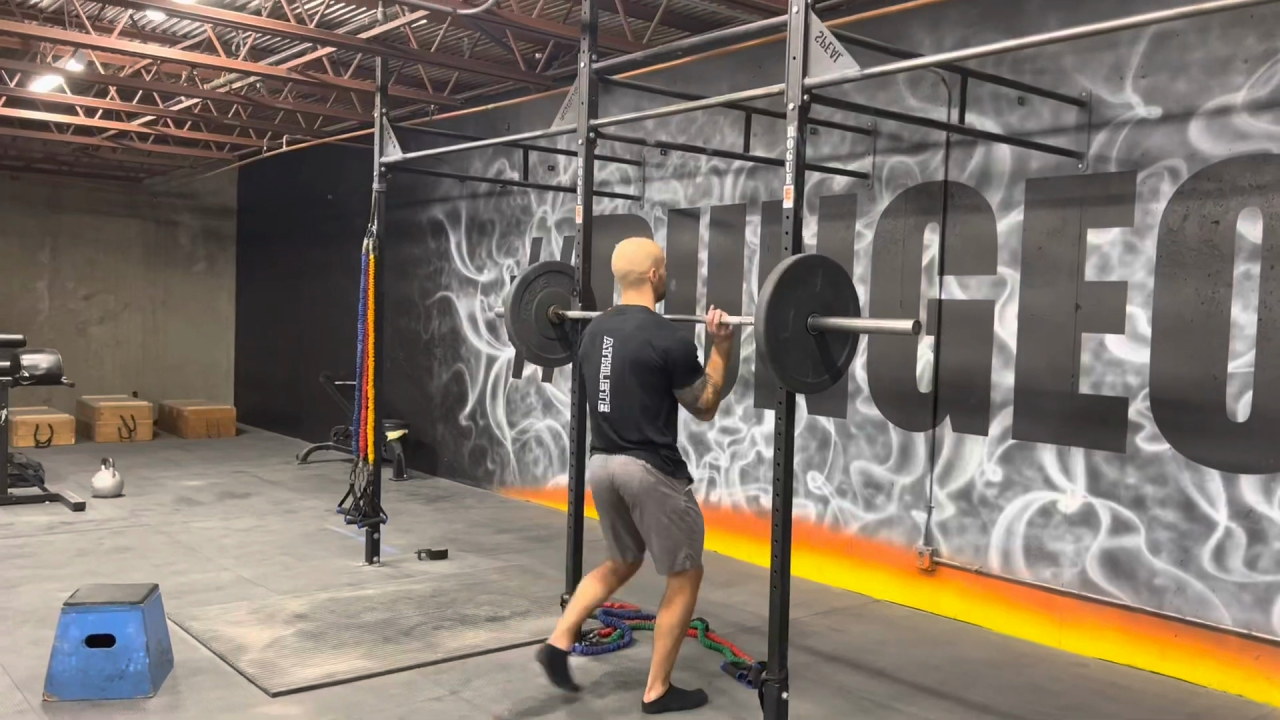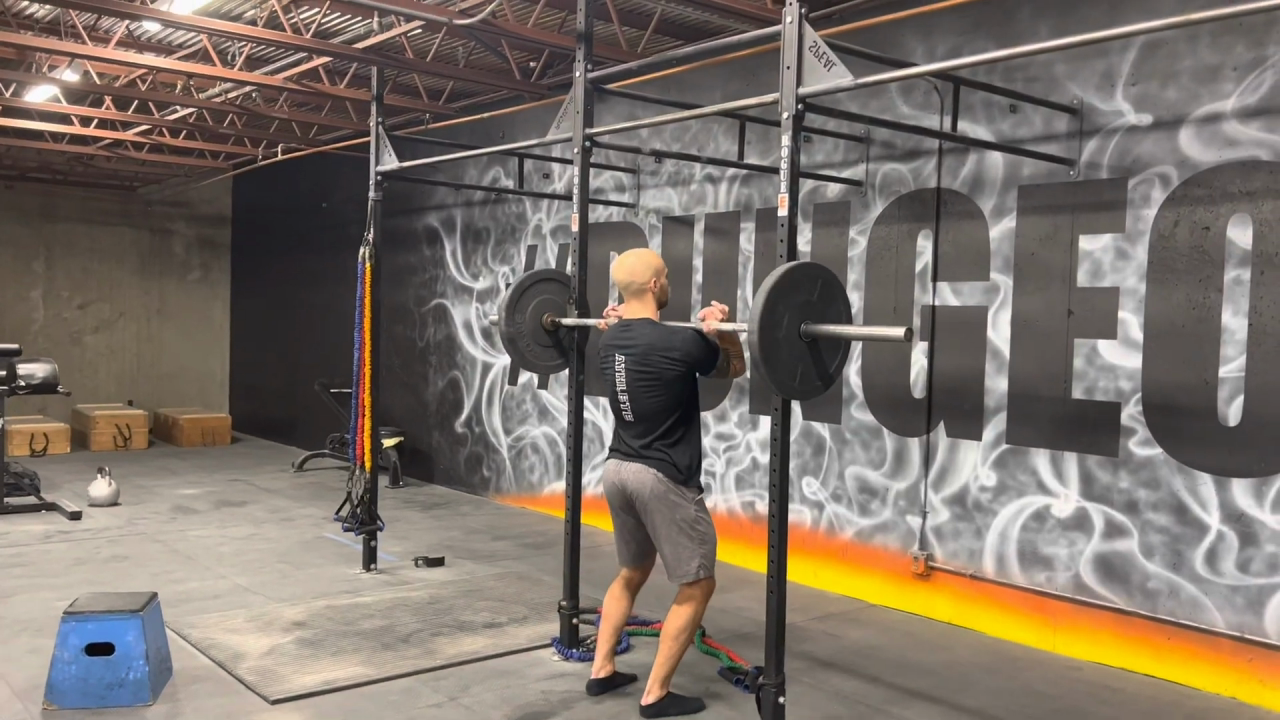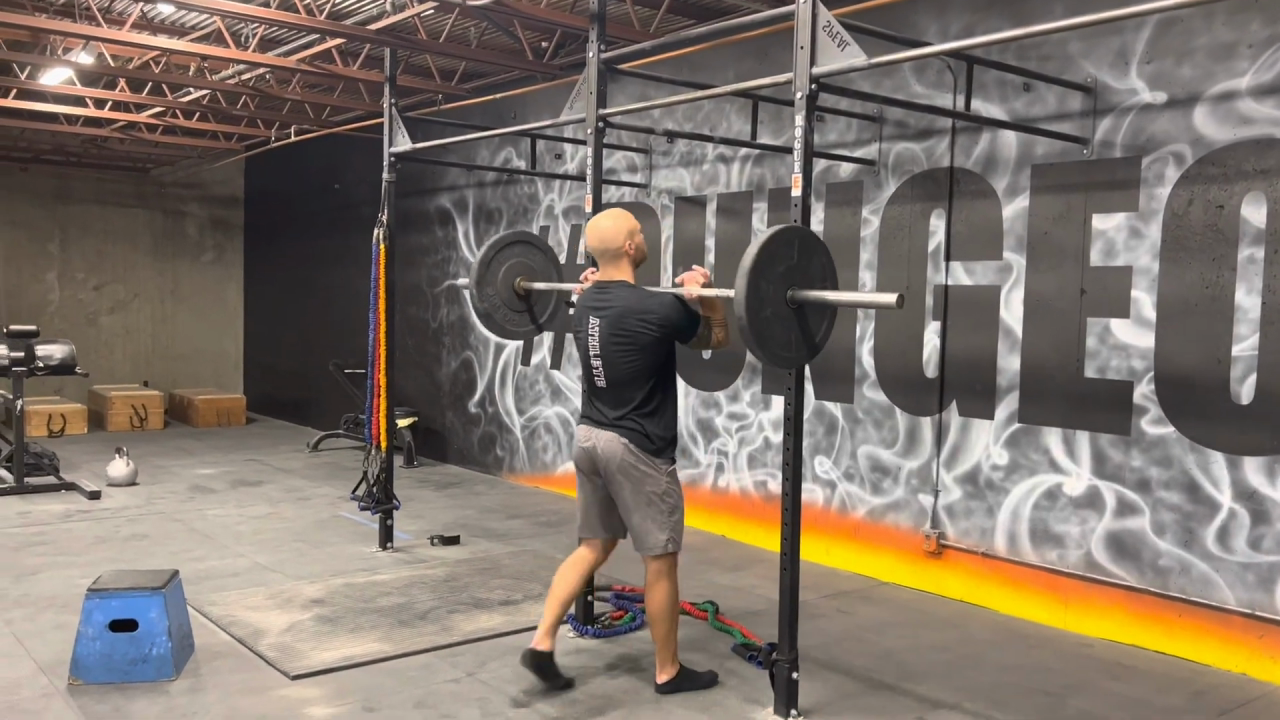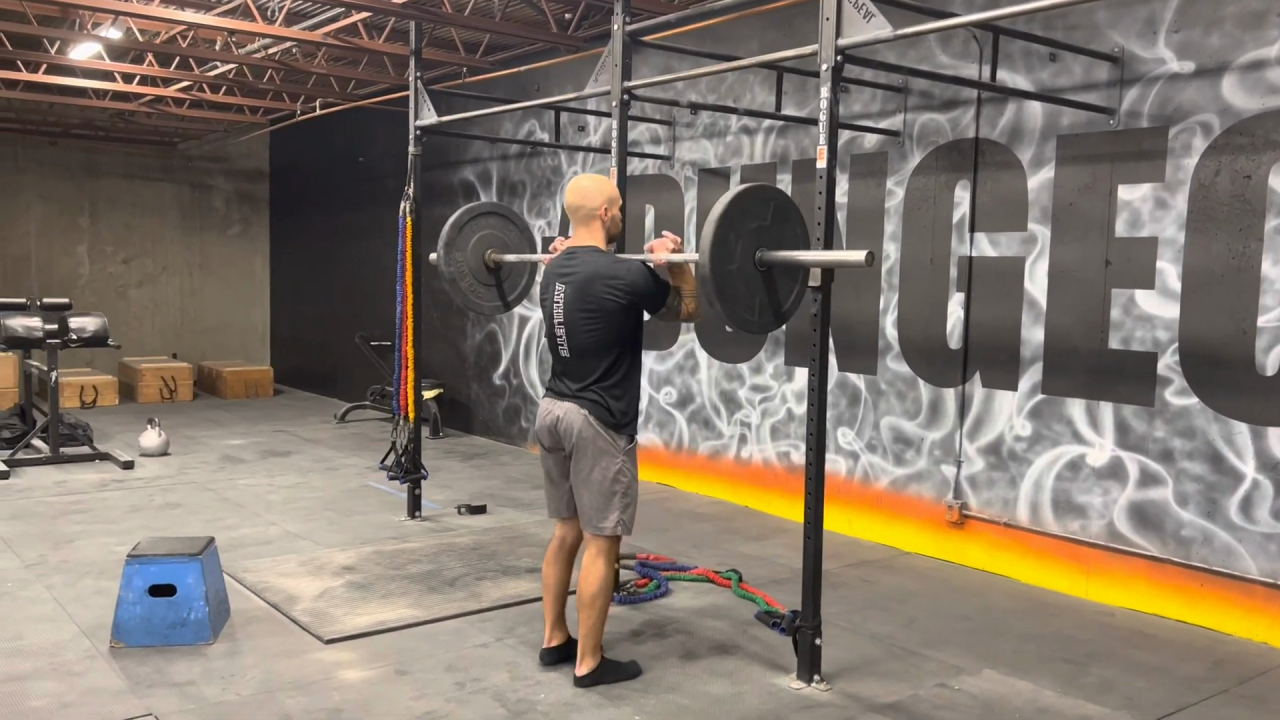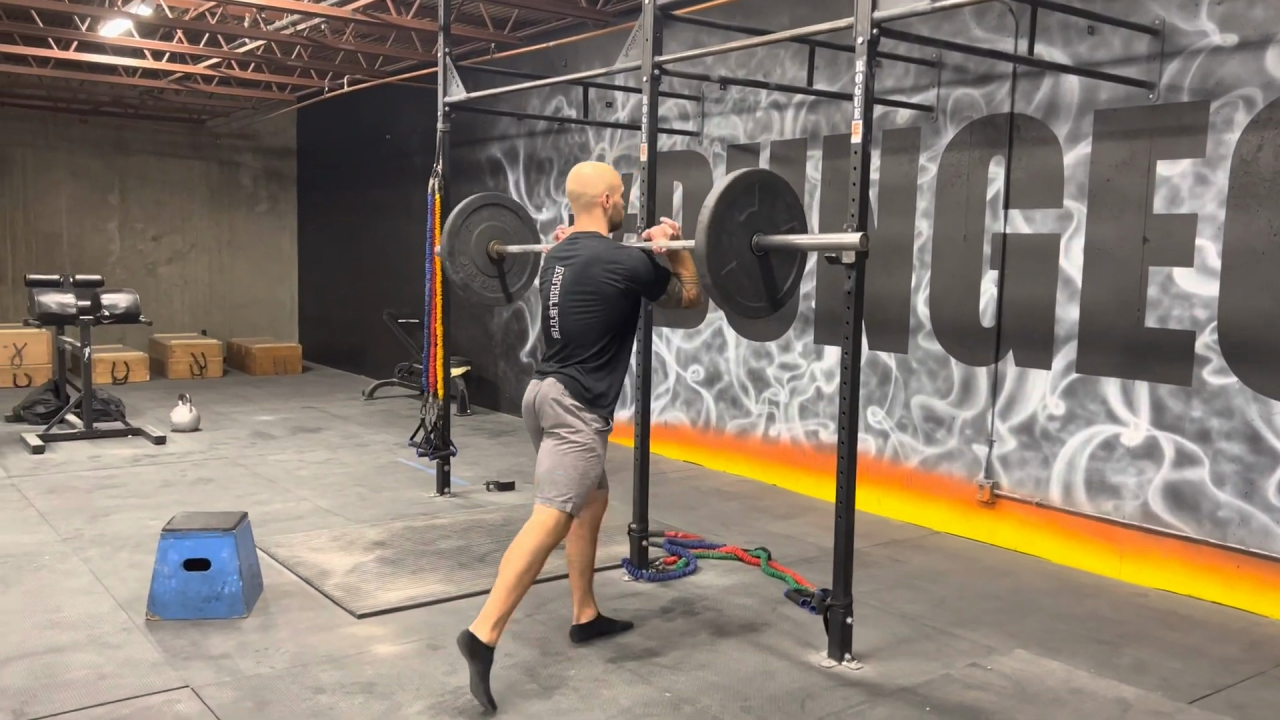
dt=1s
person 1, frame 1
left shoulder: (595, 328)
right shoulder: (668, 337)
right elbow: (705, 407)
right wrist: (720, 347)
left hip: (602, 464)
right hip: (651, 470)
left knee: (620, 563)
right knee: (685, 576)
left ankle: (560, 641)
right ankle: (658, 690)
person 1, frame 2
left shoulder: (611, 340)
right shoulder: (680, 342)
right elbow: (735, 368)
right wrist: (722, 331)
left hip: (617, 470)
right hip: (663, 479)
left knee: (632, 573)
right knee: (697, 585)
left ankle: (602, 670)
person 1, frame 3
left shoulder: (586, 303)
right shoulder: (658, 308)
right elbow: (718, 338)
right wrist: (706, 297)
left hip: (590, 437)
right hip: (637, 448)
left knee: (592, 547)
right knee: (661, 561)
left ankle: (541, 645)
right ankle: (669, 672)
person 1, frame 4
left shoulder: (554, 270)
right shoulder: (625, 275)
right elbow: (688, 309)
right wrist: (675, 261)
left hip: (552, 411)
right hip: (597, 422)
left knee: (567, 532)
right knee: (599, 542)
left ankle: (554, 639)
right ankle: (589, 662)
person 1, frame 5
left shoulder: (557, 256)
right shoulder: (625, 261)
right elbow: (690, 296)
right wrist: (675, 247)
left hip: (544, 392)
right hip: (576, 406)
left knee: (591, 501)
right knee: (549, 521)
left ankle: (585, 615)
right ankle: (482, 634)
